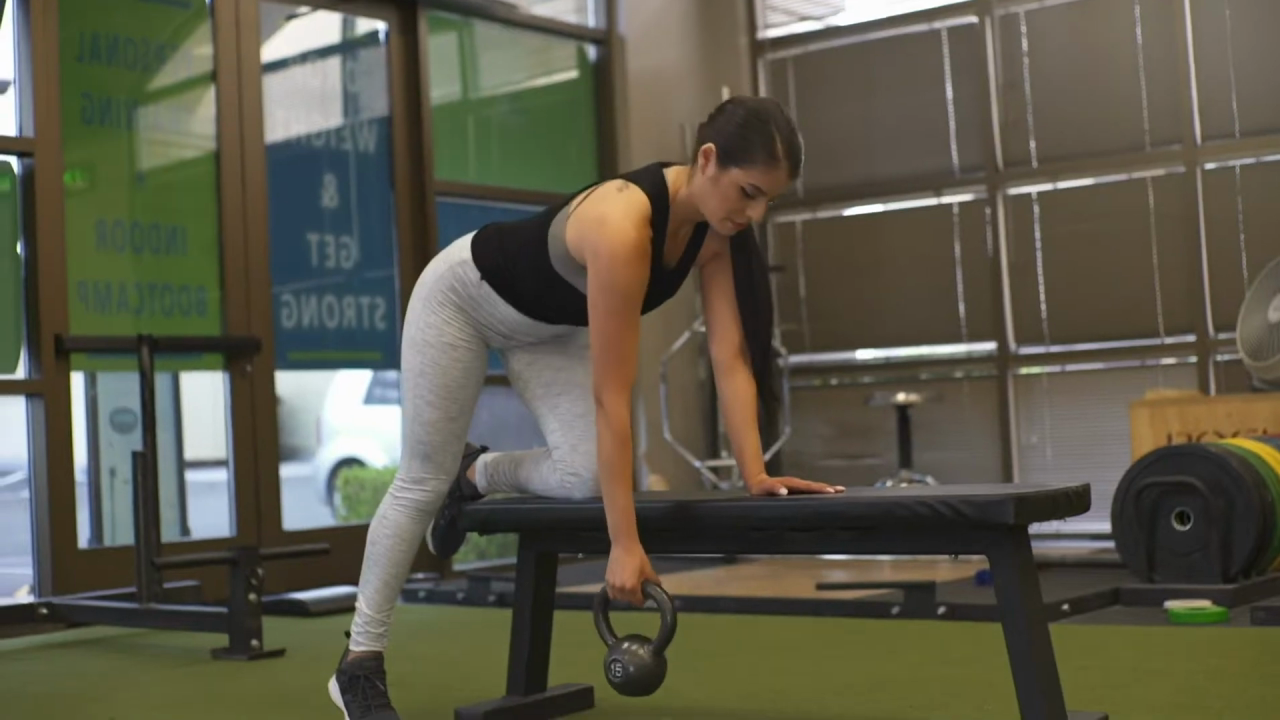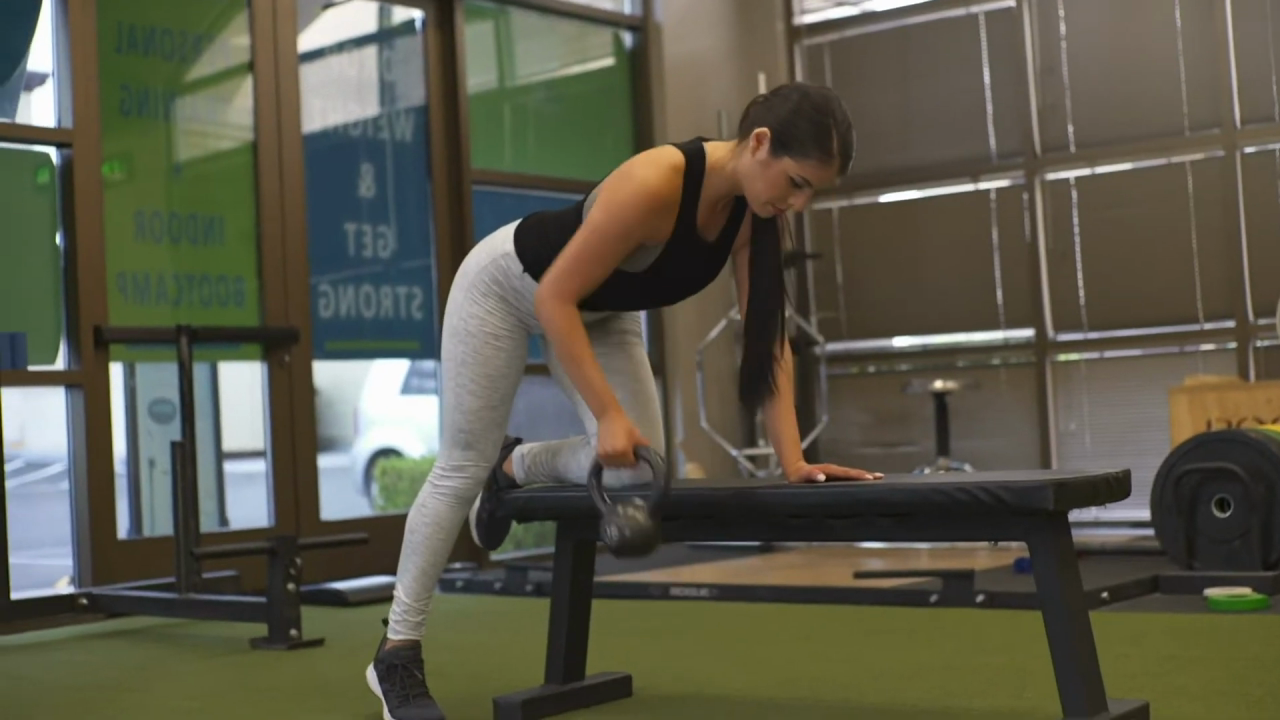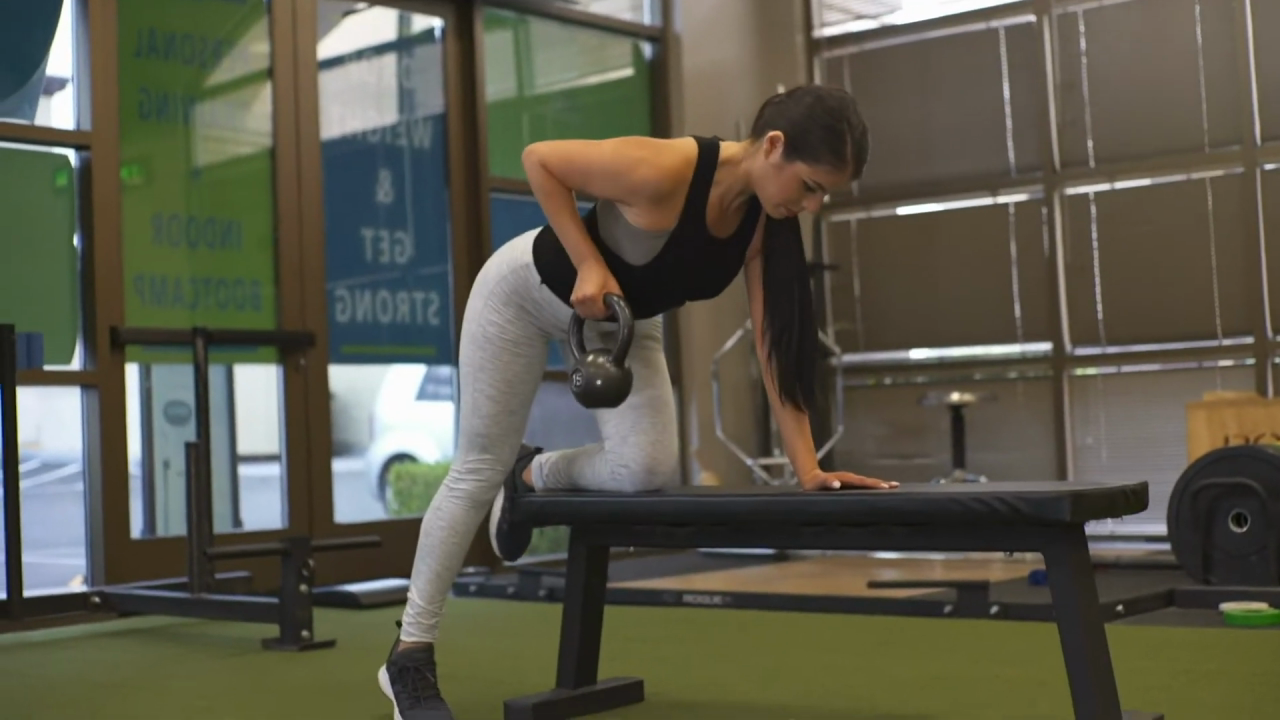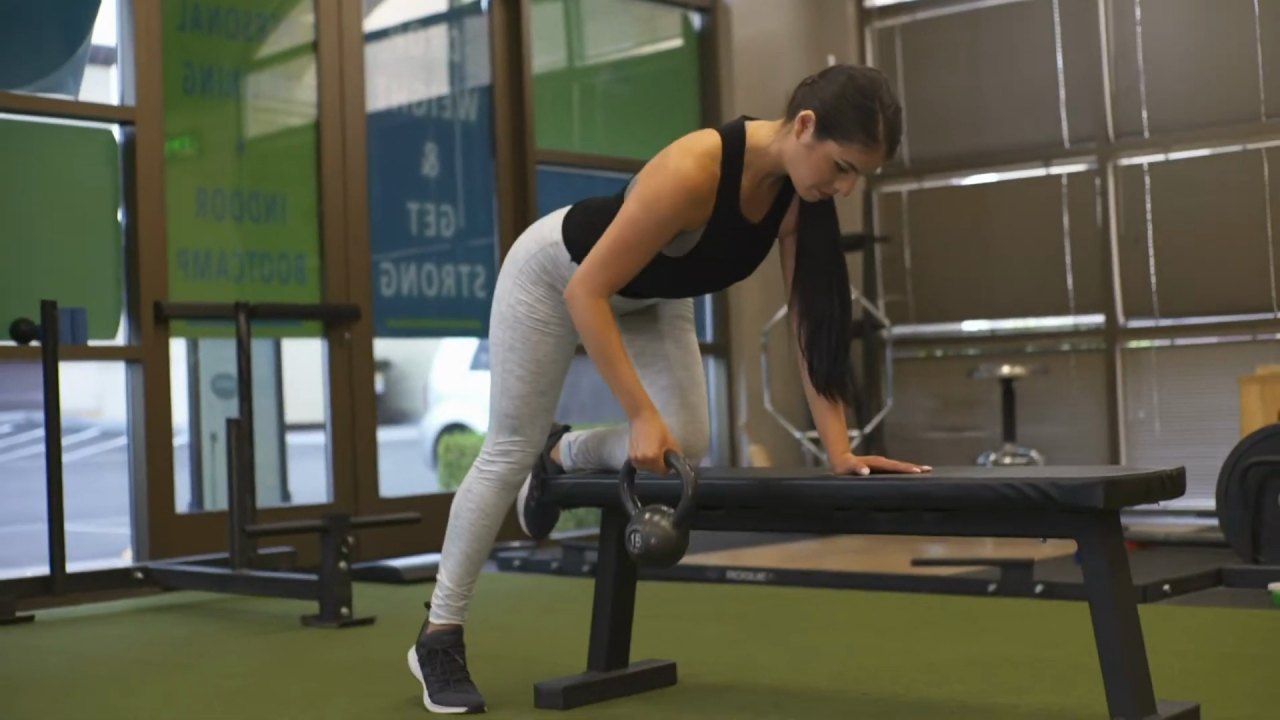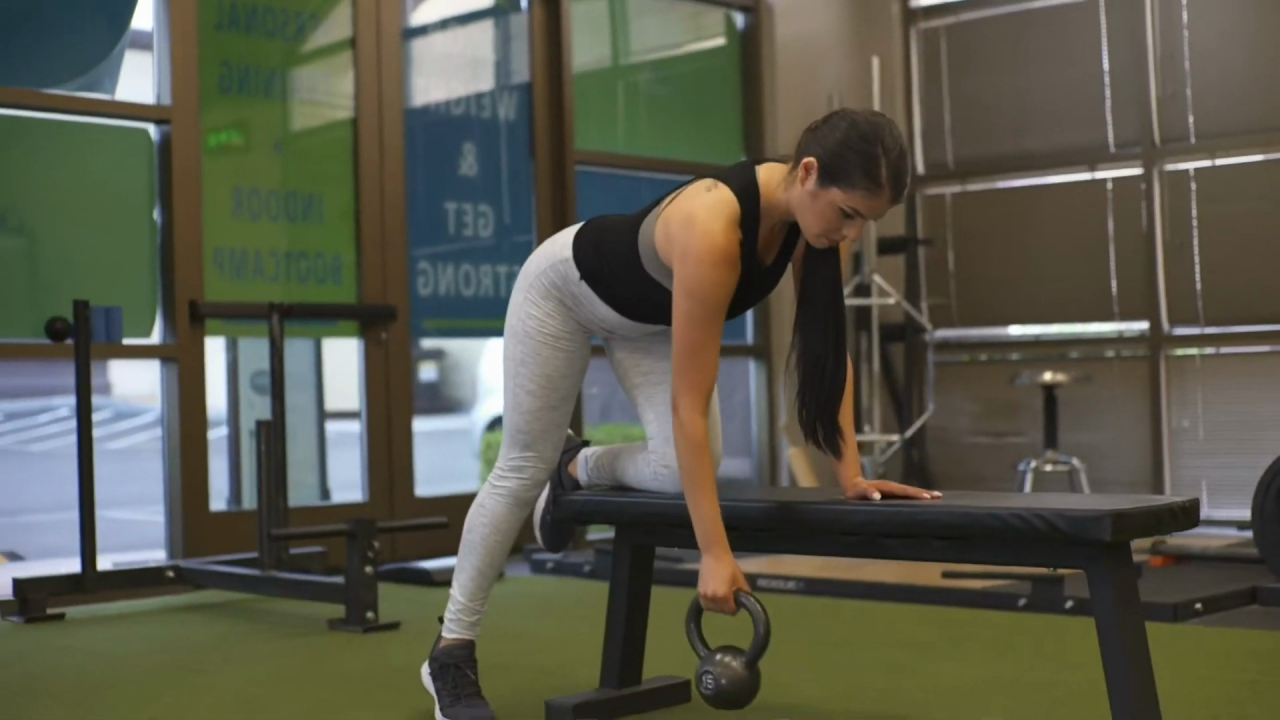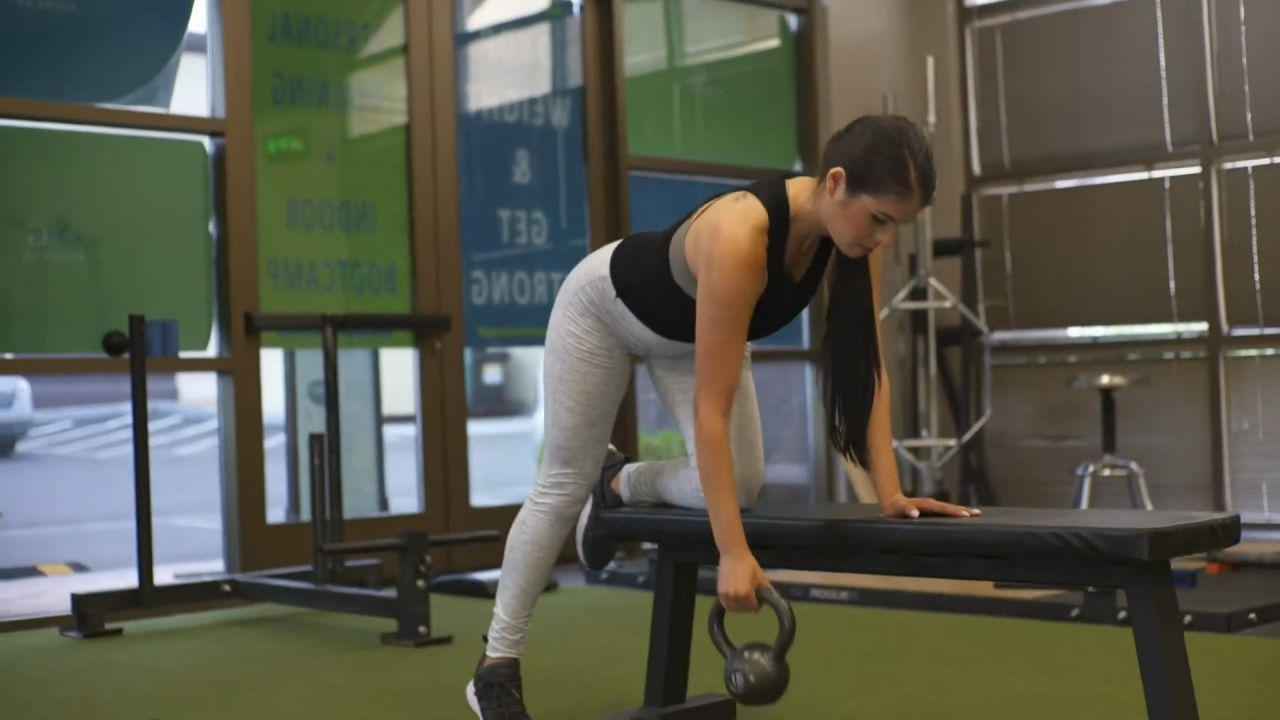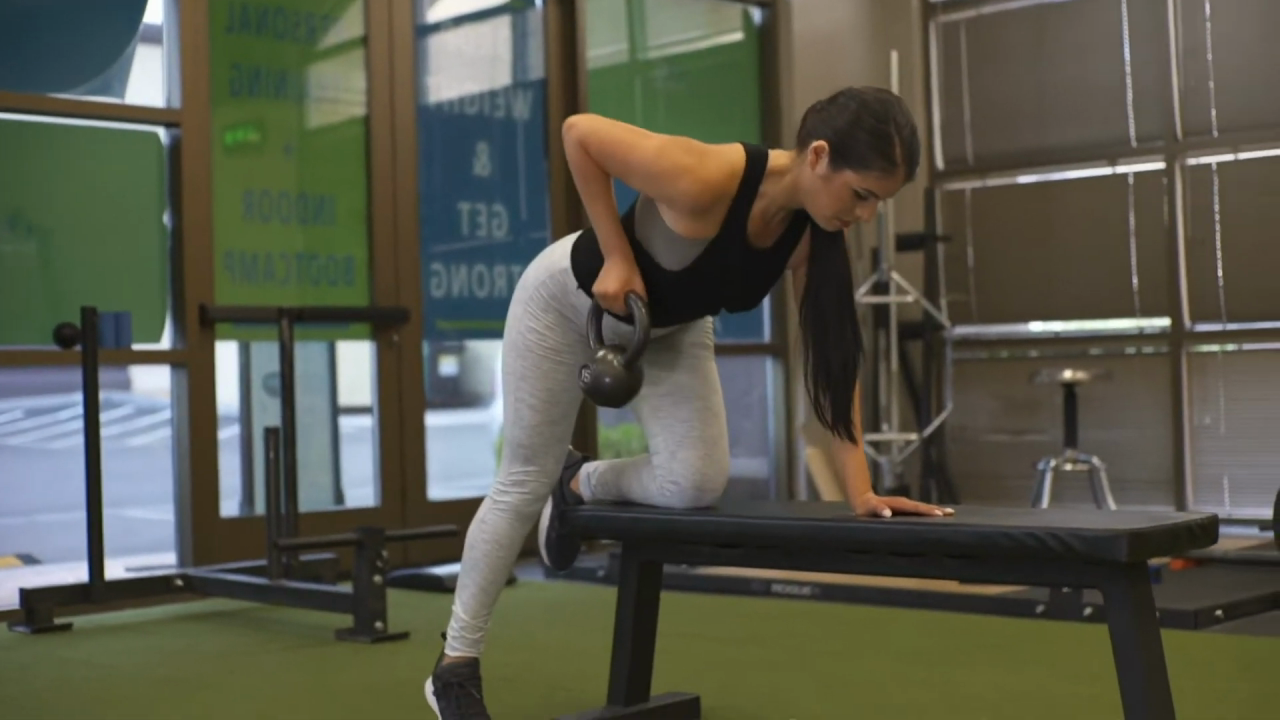
dt=0.7s
person 1, frame 1
left shoulder: (717, 226)
right shoulder: (622, 227)
left elbow: (732, 354)
right elbow: (611, 396)
left wrist: (754, 473)
right wrist: (625, 544)
left hip: (551, 323)
right hip: (464, 296)
left knee: (589, 476)
right knee: (423, 481)
left ankle: (477, 473)
right ankle: (360, 662)
person 1, frame 2
left shoulder: (755, 205)
right shoulder: (656, 182)
left elbow: (767, 336)
right elbow: (552, 298)
left wrist: (792, 459)
right wrist: (606, 416)
left hip: (597, 306)
right hip: (508, 285)
left knee: (637, 459)
right knee: (462, 468)
left ankle: (515, 466)
right ankle: (397, 651)
person 1, frame 3
left shoulder: (768, 216)
right shoulder: (664, 169)
left elbow: (779, 340)
right elbow: (539, 157)
left wrist: (806, 467)
right wrist: (589, 265)
left hip: (620, 315)
right hip: (526, 292)
left knee: (648, 469)
right knee: (479, 469)
left ankle: (533, 476)
right ankle: (410, 654)
person 1, frame 4
left shoulder: (803, 190)
right shoulder: (693, 170)
left elbow: (814, 322)
right elbow: (584, 290)
left wrist: (839, 450)
right wrist: (642, 415)
left hip: (649, 297)
right hip: (556, 274)
left knee: (683, 451)
right knee: (511, 452)
left ankle: (565, 453)
right ankle: (438, 636)
person 1, frame 5
left shoulder: (811, 211)
right shoulder: (712, 229)
left elbow: (826, 345)
right elbow: (688, 405)
left wrist: (850, 473)
right wrist: (715, 552)
left hip: (653, 312)
right hip: (567, 288)
left knee: (682, 473)
right knee: (522, 470)
left ankle: (578, 469)
right ankle: (451, 650)
person 1, frame 6
left shoulder: (845, 223)
right shoulder: (740, 238)
left elbow: (865, 366)
right elbow: (710, 411)
left wrist: (889, 491)
right wrist: (732, 553)
left hip: (694, 325)
right hip: (606, 307)
left knee: (734, 488)
right knee: (562, 488)
left ankle: (620, 483)
right ankle: (495, 669)
person 1, frame 7
left shoulder: (813, 223)
right shoulder: (708, 178)
left elbow: (831, 354)
right elbow: (578, 131)
left wrist: (860, 490)
right wrist: (617, 255)
left hip: (669, 321)
right hip: (571, 298)
left knee: (697, 485)
right knee: (523, 485)
left ankle: (581, 484)
